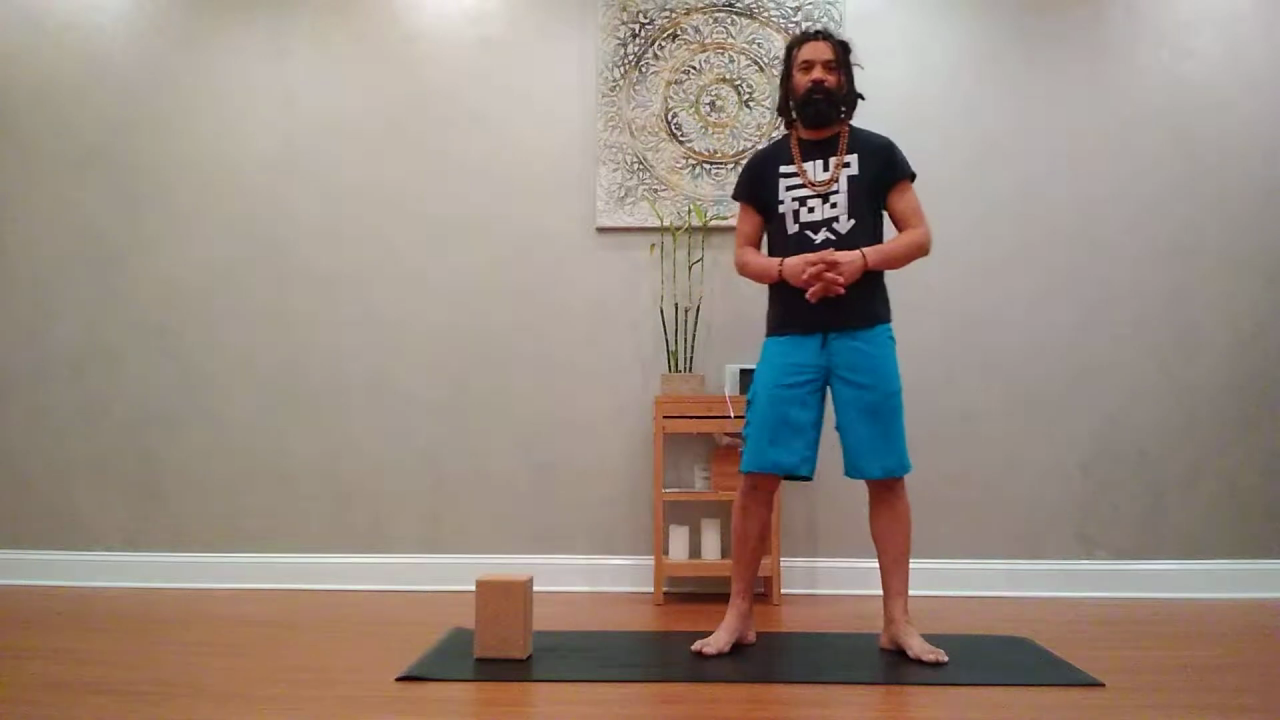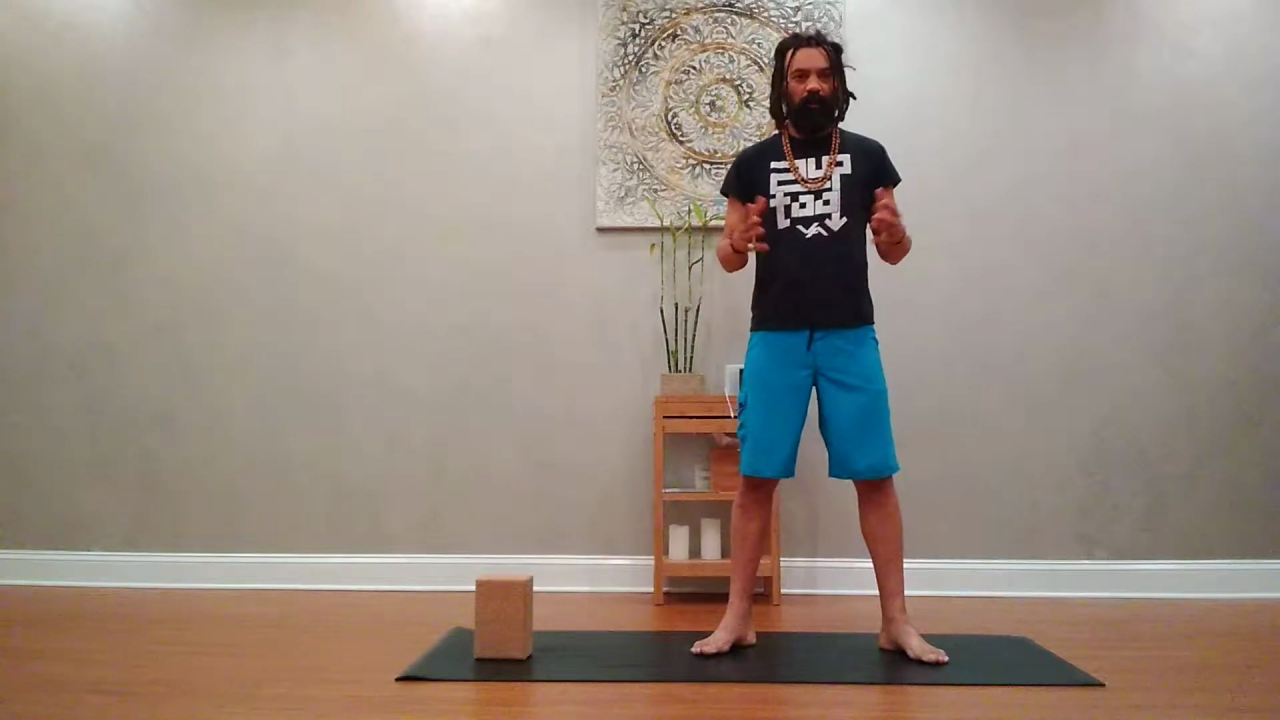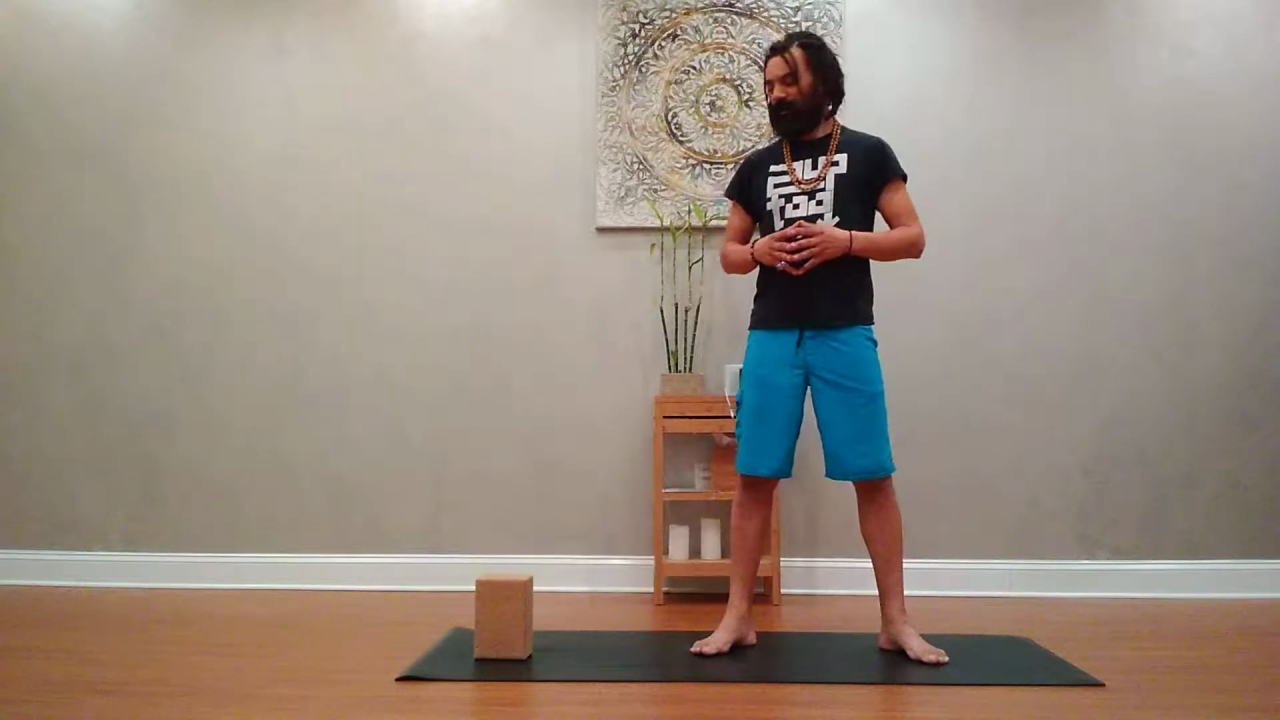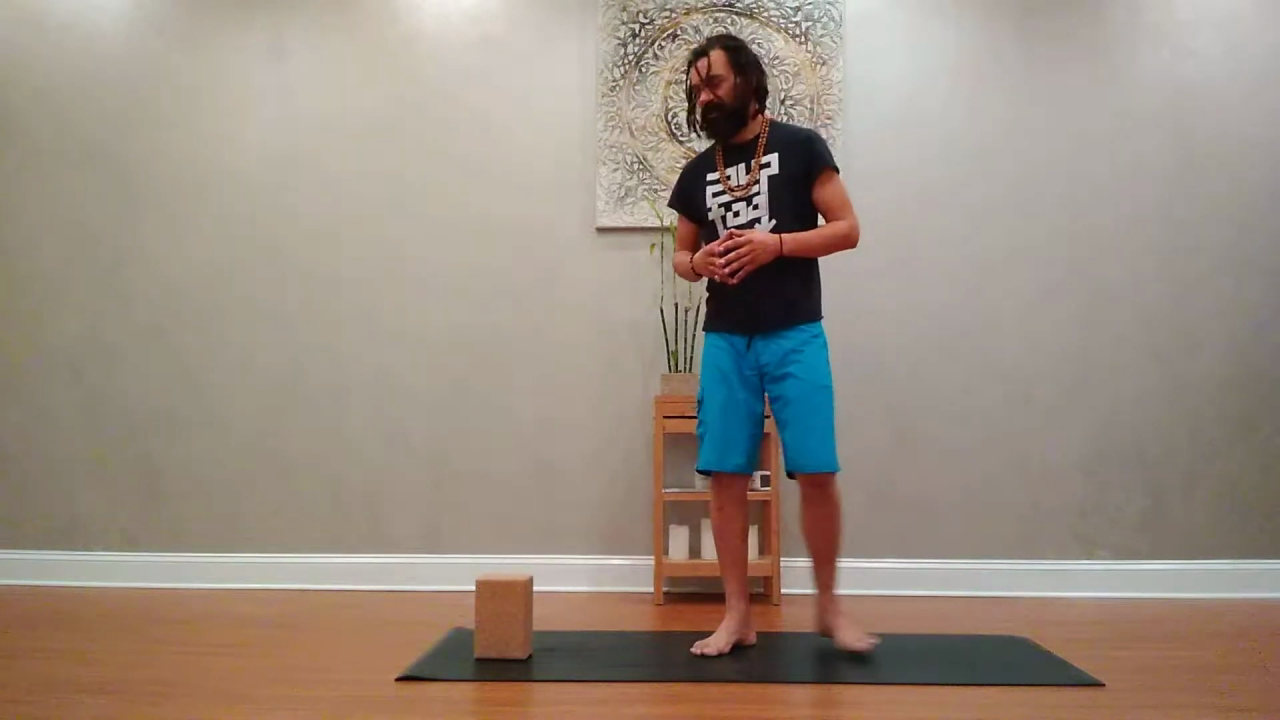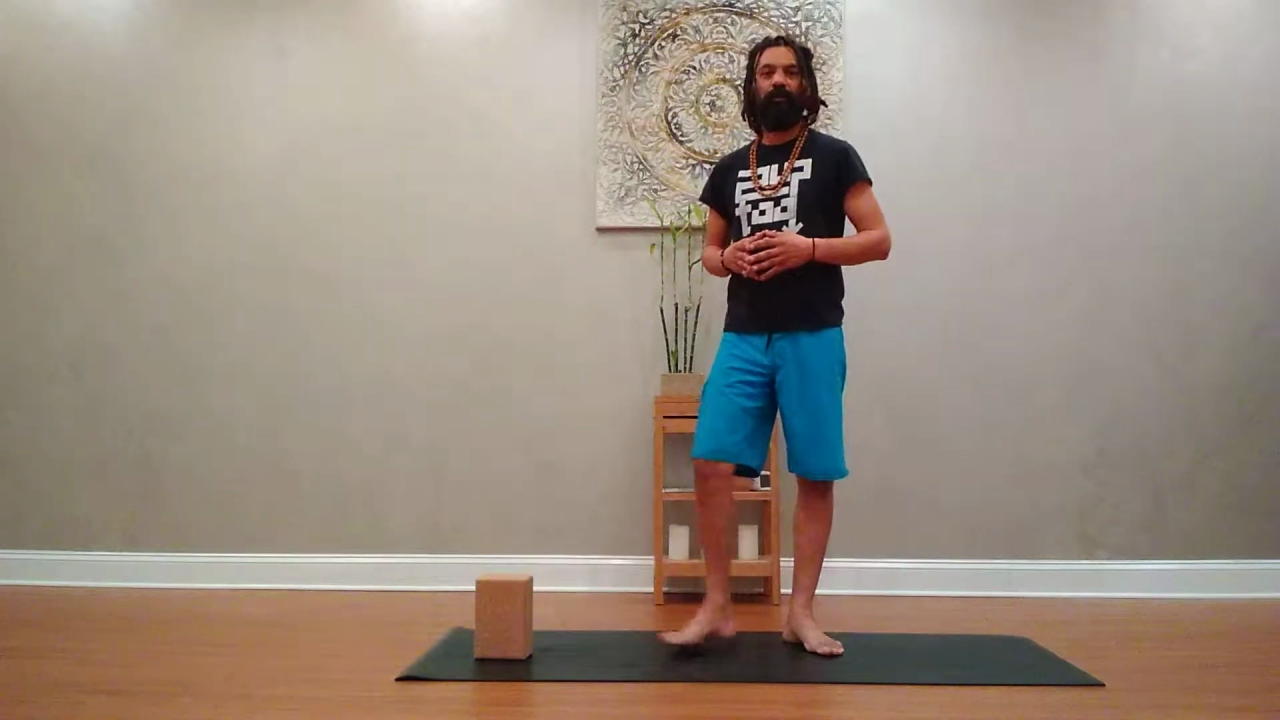
dt=1s
person 1, frame 1
left shoulder: (878, 152)
right shoulder: (764, 165)
left elbow: (919, 236)
right elbow: (743, 254)
left wrist: (860, 260)
right wrist: (787, 267)
left hip: (864, 336)
right hip: (788, 339)
left knee: (886, 477)
right knee: (758, 476)
left ankle: (897, 621)
right ankle: (739, 615)
person 1, frame 2
left shoulder: (867, 155)
right shoulder: (753, 163)
left elbow: (894, 252)
right elbow: (727, 257)
left wrist: (894, 234)
right wrist: (740, 241)
left hip: (850, 336)
right hip: (774, 337)
left knee: (874, 476)
right knee: (756, 477)
left ankle: (895, 620)
right ankle: (737, 616)
person 1, frame 3
left shoulder: (869, 153)
right shoulder: (758, 166)
left elbow: (913, 238)
right elbow: (728, 253)
left wrist: (843, 240)
right wrist: (760, 251)
left hip: (846, 336)
right hip: (771, 338)
left knee: (873, 477)
right knee: (755, 477)
left ankle: (895, 621)
right ankle: (738, 616)
person 1, frame 4
left shoulder: (800, 146)
right shoulder: (697, 173)
left elbow: (847, 229)
right elbow: (680, 257)
left wrist: (774, 244)
right wrist: (700, 263)
left hip: (795, 335)
right hip: (725, 340)
left knee: (816, 472)
right knee: (726, 476)
left ankle: (829, 606)
right ankle: (737, 615)
person 1, frame 5
left shoulder: (835, 156)
right shoulder: (729, 169)
left elbow: (878, 240)
right elbow: (711, 251)
left wrist: (808, 248)
right wrist: (730, 257)
left hip: (812, 338)
right hip: (743, 337)
left knee: (816, 476)
right knee: (712, 465)
left ankle: (800, 612)
right ankle: (716, 607)
